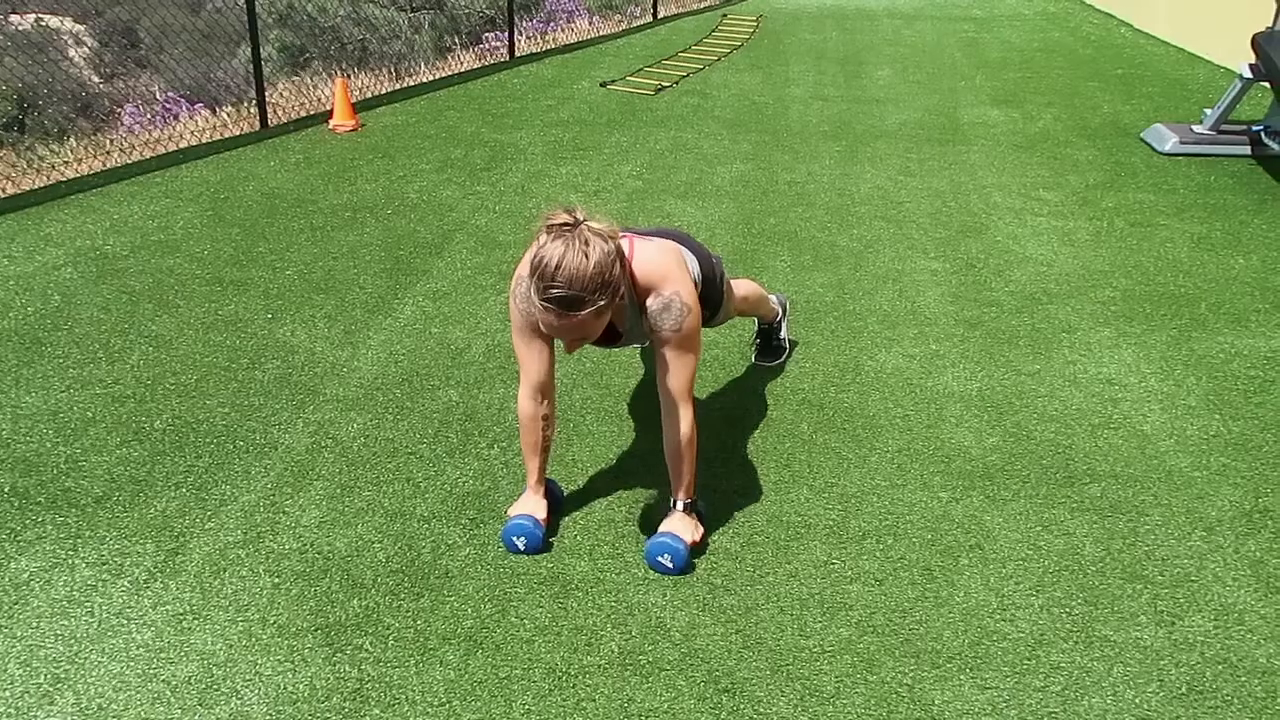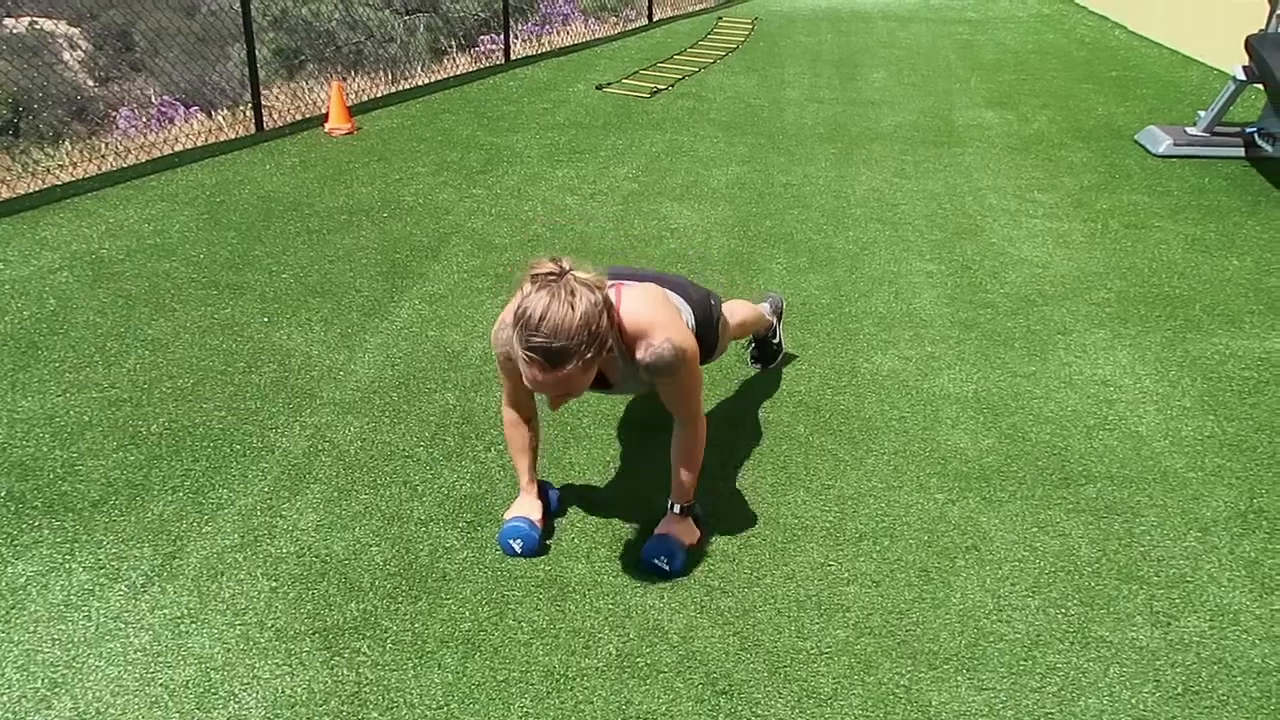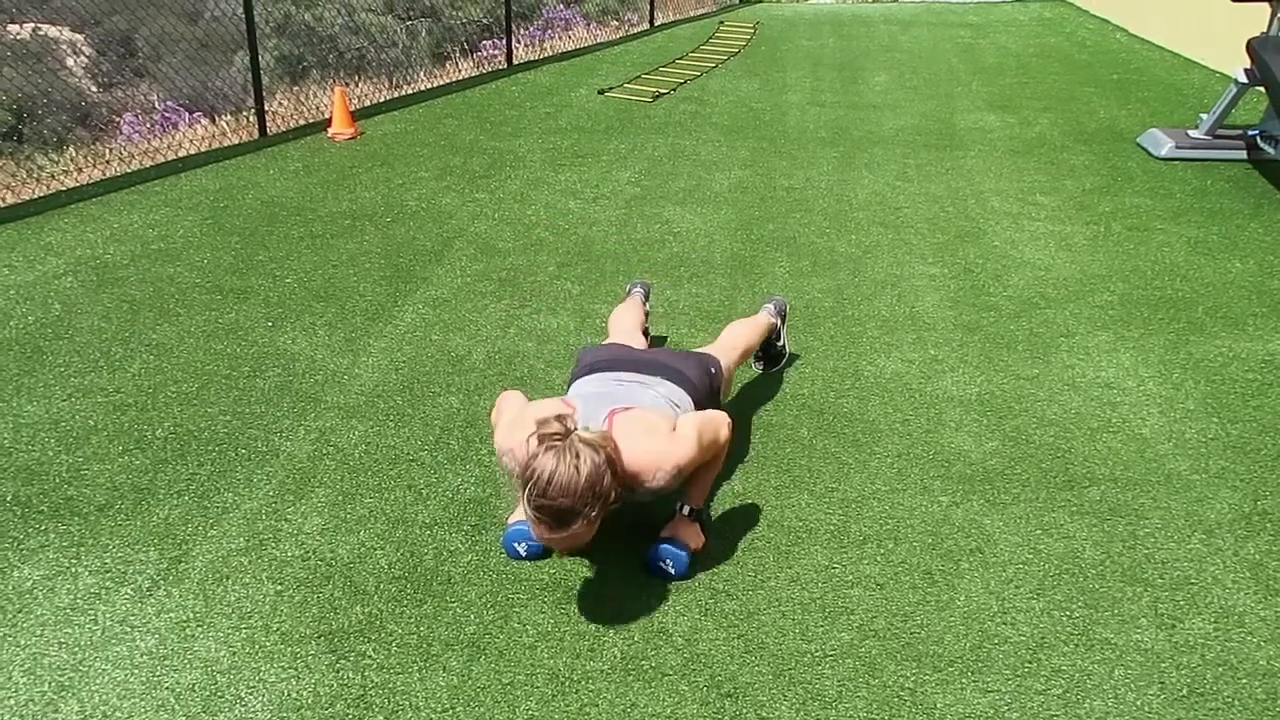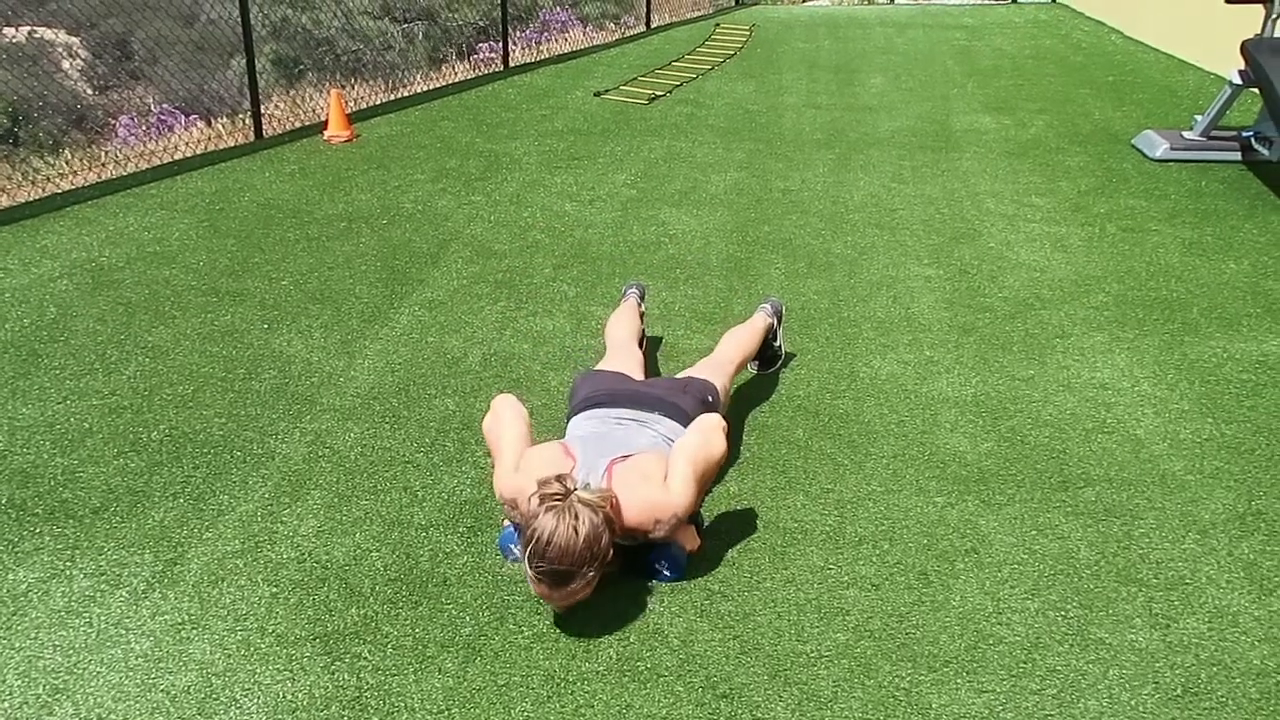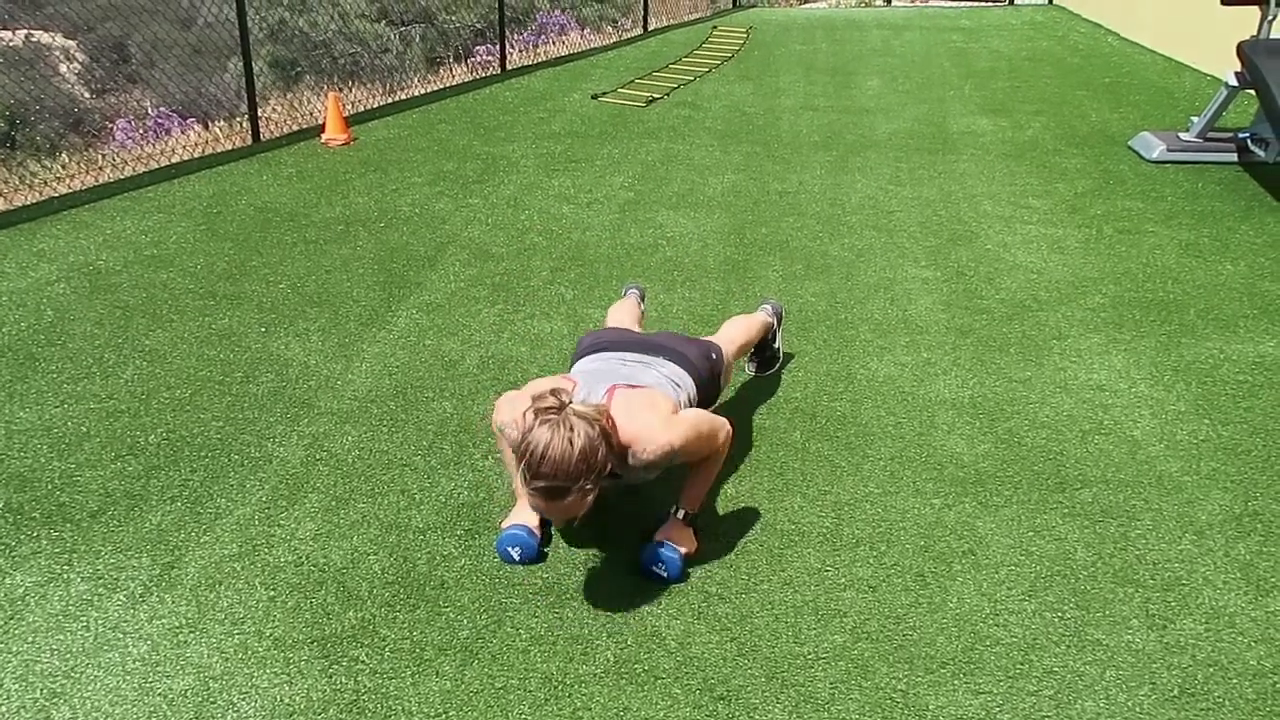
dt=0.4s
person 1, frame 1
left shoulder: (667, 294)
right shoulder: (532, 282)
left elbow: (678, 409)
right elbow: (534, 396)
left wrist: (682, 508)
right wrist: (534, 490)
left hip: (694, 270)
left knee: (734, 299)
left ankle: (772, 309)
person 1, frame 2
left shoulder: (661, 342)
right shoulder: (513, 331)
left elbow: (690, 425)
right elbow: (516, 410)
left wrist: (680, 512)
right wrist: (528, 493)
left hip: (684, 303)
right hip: (620, 290)
left knee: (730, 323)
left ankle: (766, 316)
person 1, frame 3
left shoulder: (659, 462)
right shoulder: (519, 450)
left elbow: (721, 428)
right elbow: (506, 404)
left wrist: (690, 514)
right wrist: (527, 503)
left hip: (675, 382)
right hip: (598, 368)
left knee: (726, 351)
right knee: (622, 338)
left ankle: (770, 317)
right ankle: (637, 297)
person 1, frame 4
left shoulder: (655, 512)
right shoulder: (521, 494)
left elbow: (714, 427)
right elbow: (503, 404)
left hip: (677, 413)
right hip: (598, 399)
left knee: (721, 363)
right knee: (620, 353)
left ankle: (765, 317)
right ankle: (633, 300)
person 1, frame 5
left shoulder: (654, 443)
right shoulder: (519, 424)
left elbow: (722, 432)
left wrist: (683, 518)
right wrist: (523, 503)
left hip: (679, 368)
right hip: (599, 355)
left knee: (723, 346)
left ankle: (766, 317)
right ankle: (633, 298)
